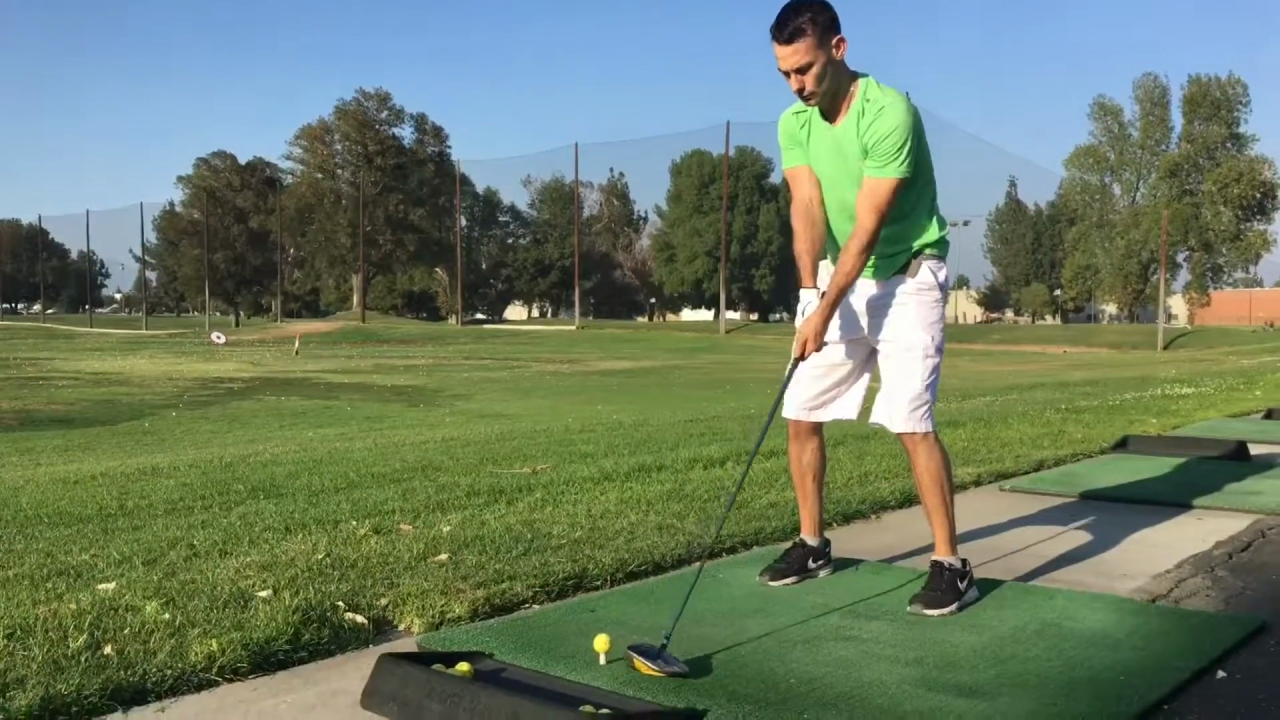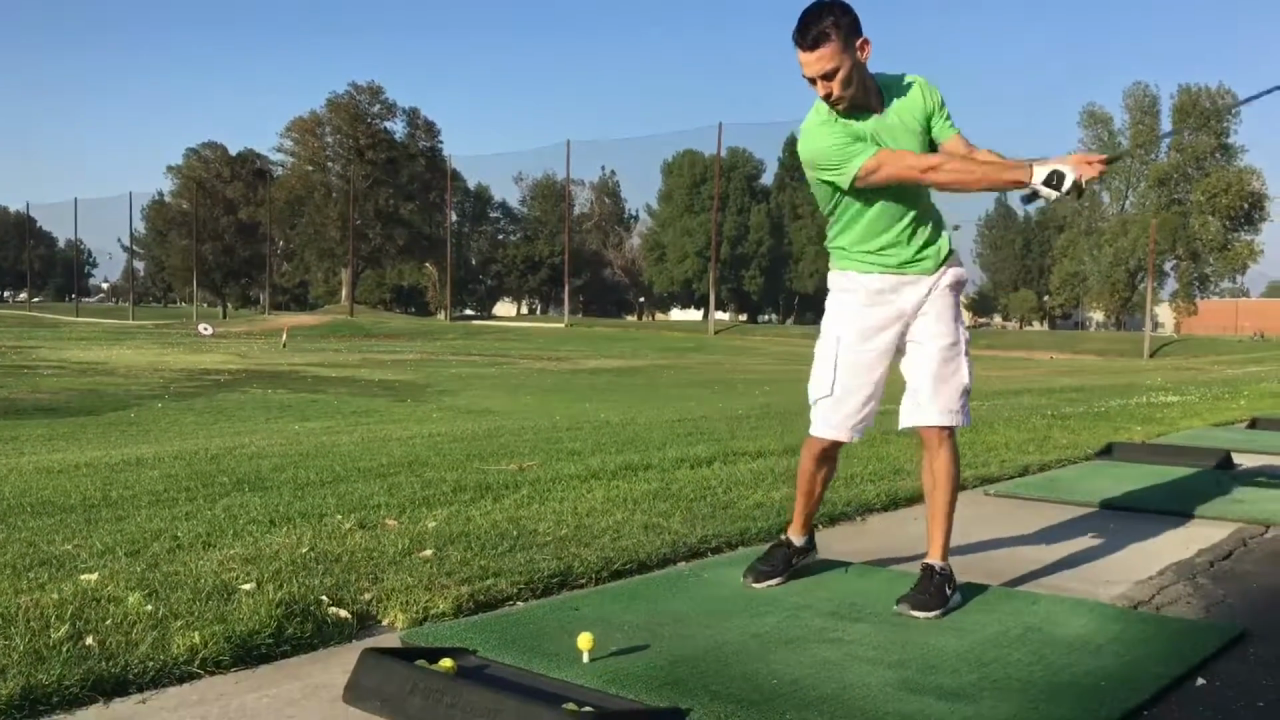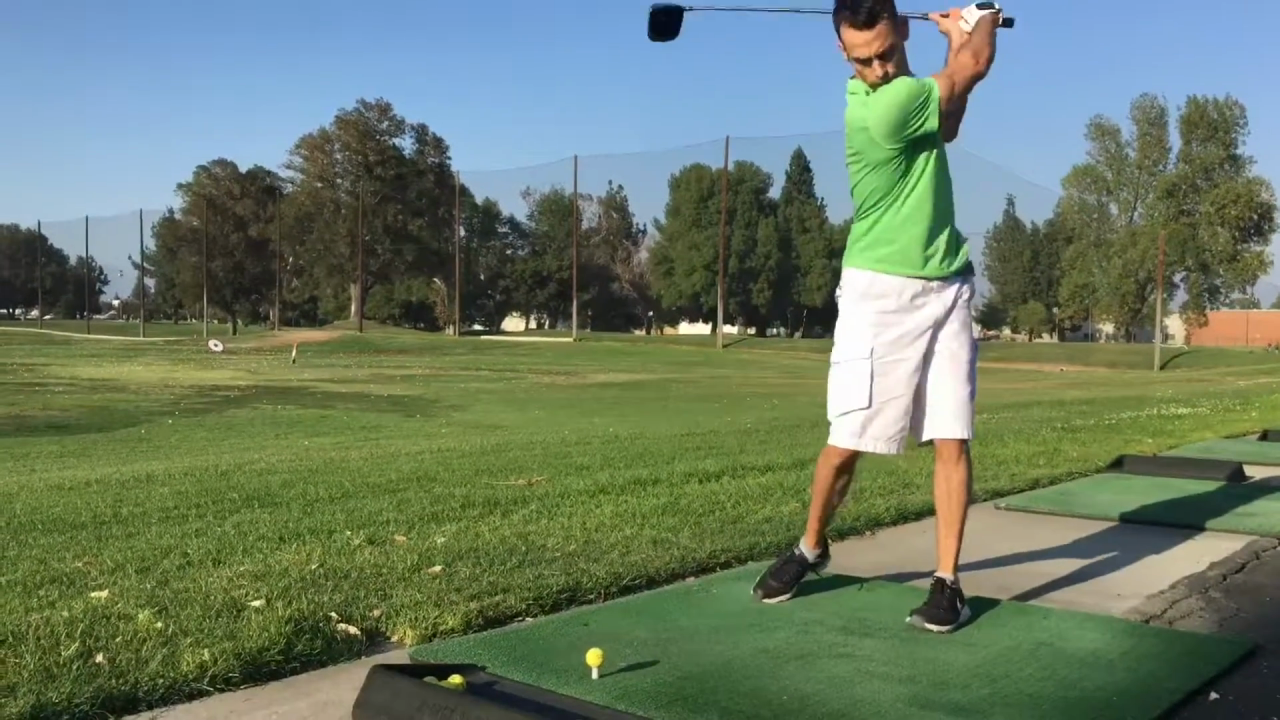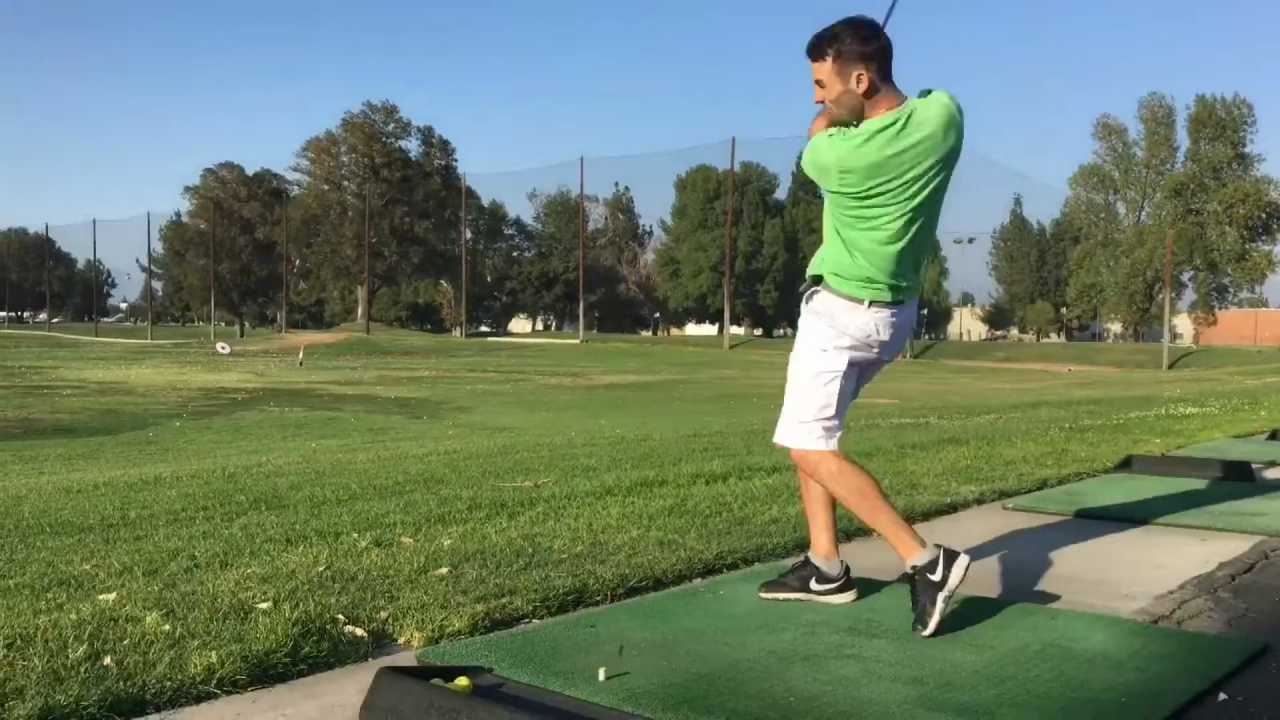
dt=0.5s
person 1, frame 1
left shoulder: (890, 113)
right shoulder: (793, 124)
left elbow: (868, 226)
right elbow: (807, 208)
left wrist: (826, 311)
right wrist: (809, 293)
left hip: (907, 278)
right hip: (837, 280)
left knee: (911, 421)
right knee: (801, 416)
left ankle: (950, 564)
right ankle: (812, 543)
person 1, frame 2
left shoulder: (916, 94)
right shoulder: (820, 140)
left elbow: (968, 164)
right elbow: (931, 174)
left wrist: (1048, 170)
right wrist: (1035, 176)
left hip: (933, 278)
right hip: (862, 288)
left knee: (938, 424)
right knee: (827, 432)
left ankle: (938, 567)
right ankle: (797, 538)
person 1, frame 3
left shoulder: (903, 89)
right shoulder: (884, 107)
left elbow: (947, 126)
right elbow: (974, 65)
left hip: (947, 288)
right hip: (882, 294)
left knee: (951, 440)
right knee: (848, 442)
left ankle: (946, 580)
right ankle: (810, 549)
person 1, frame 4
left shoulder: (833, 156)
right shoulder: (945, 116)
left elbow: (823, 133)
left wrist: (827, 117)
left hip: (843, 312)
right hip: (888, 309)
left knee: (810, 447)
right knee: (807, 436)
left ankle: (926, 561)
right ankle: (824, 565)
